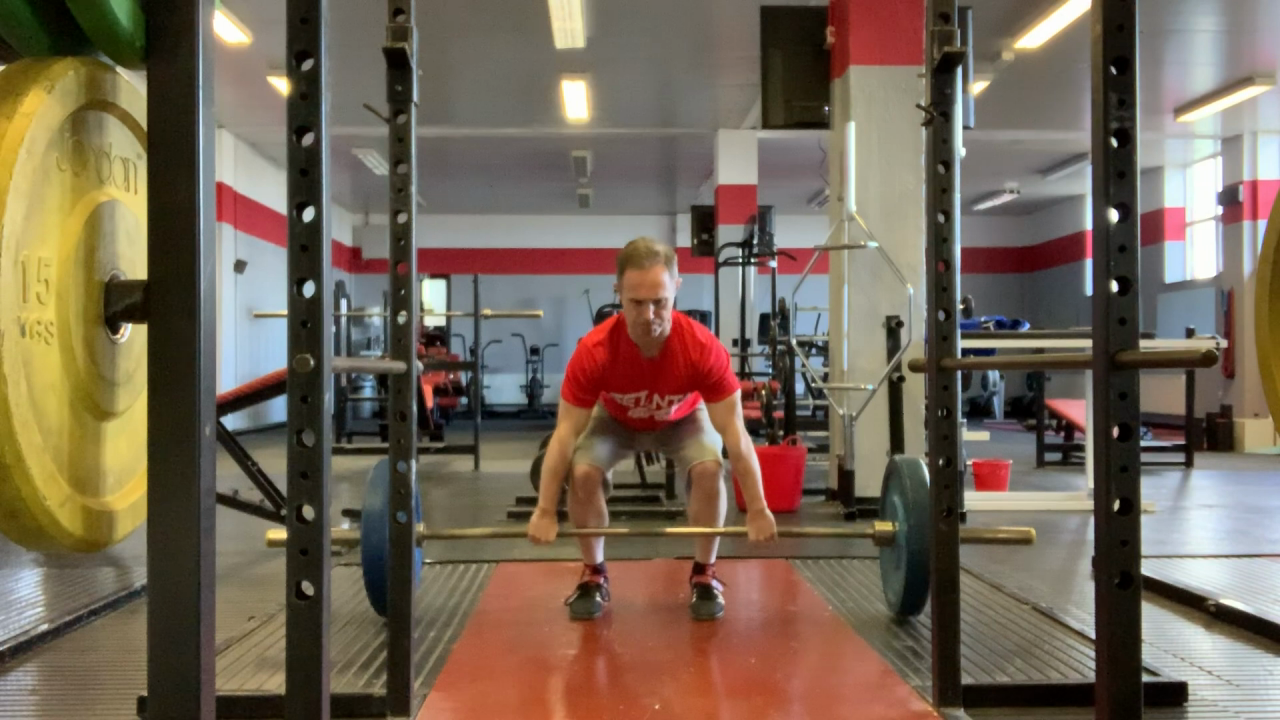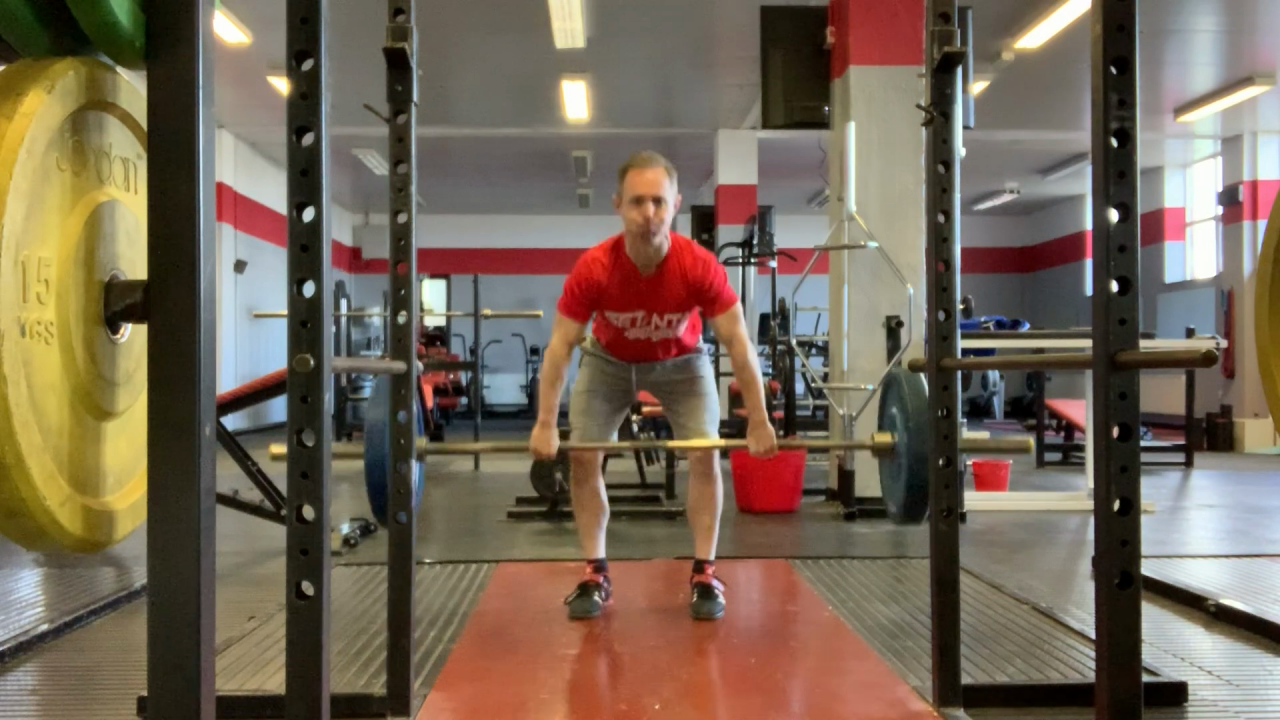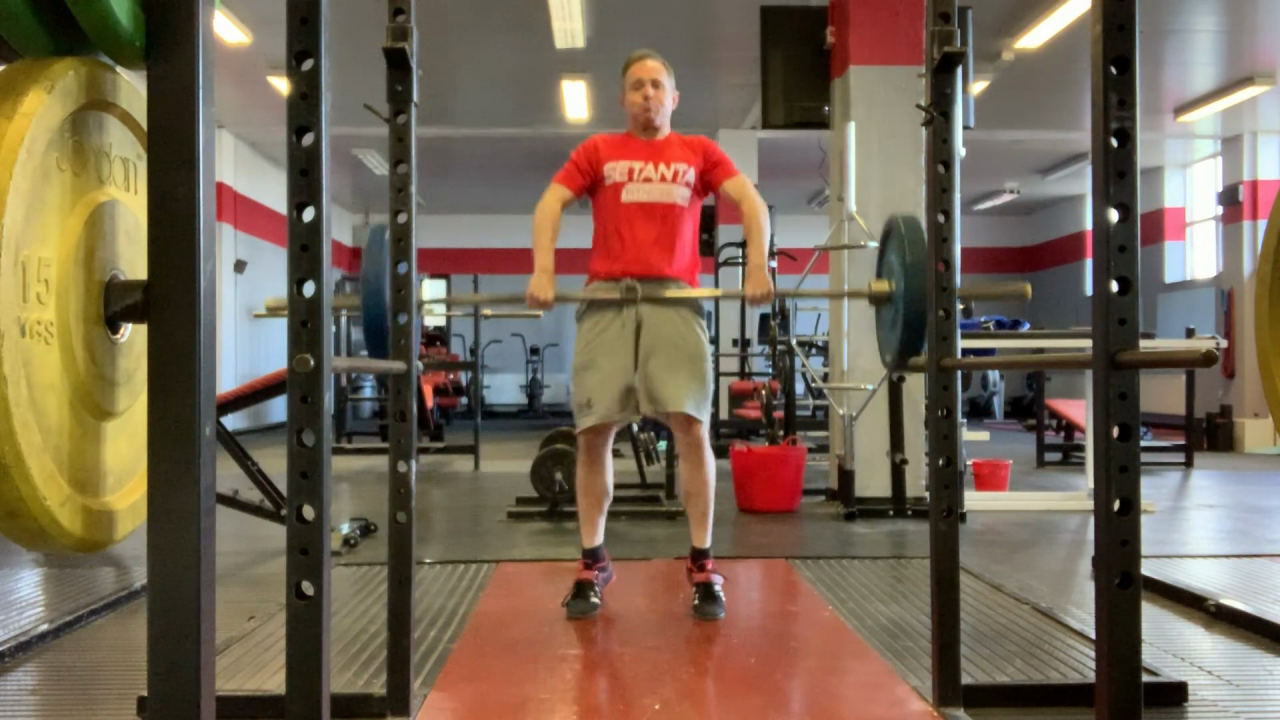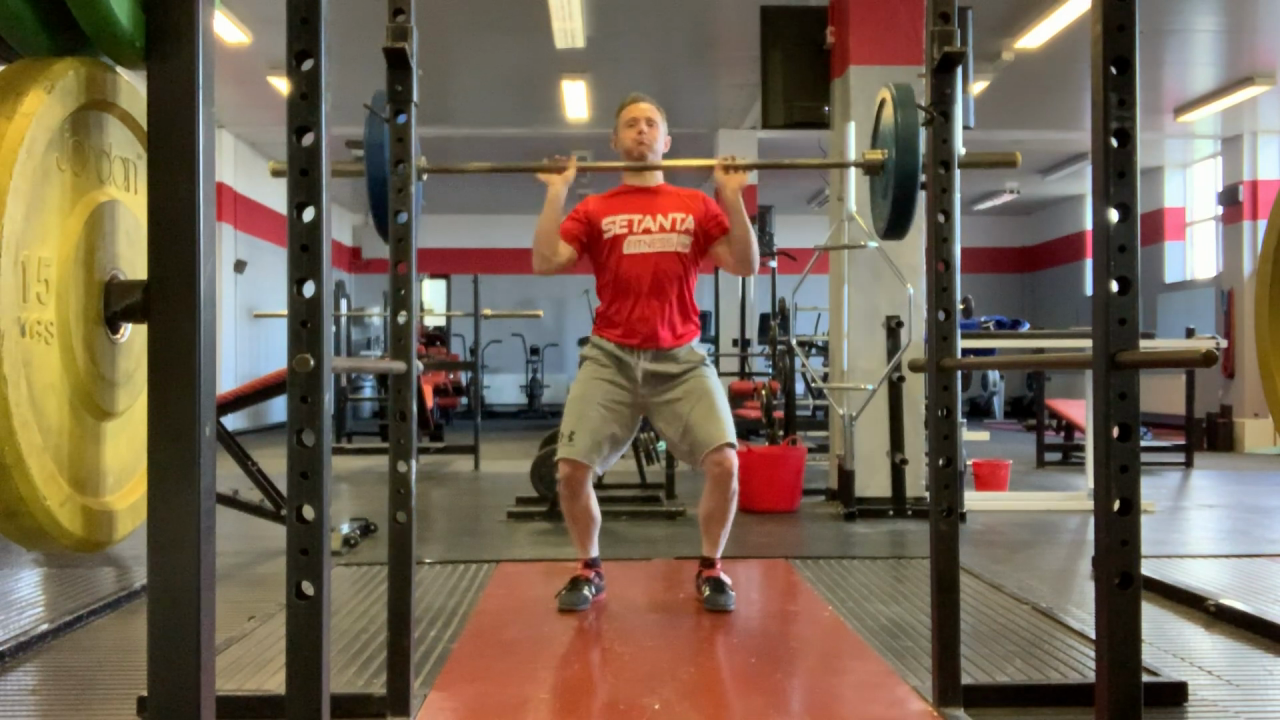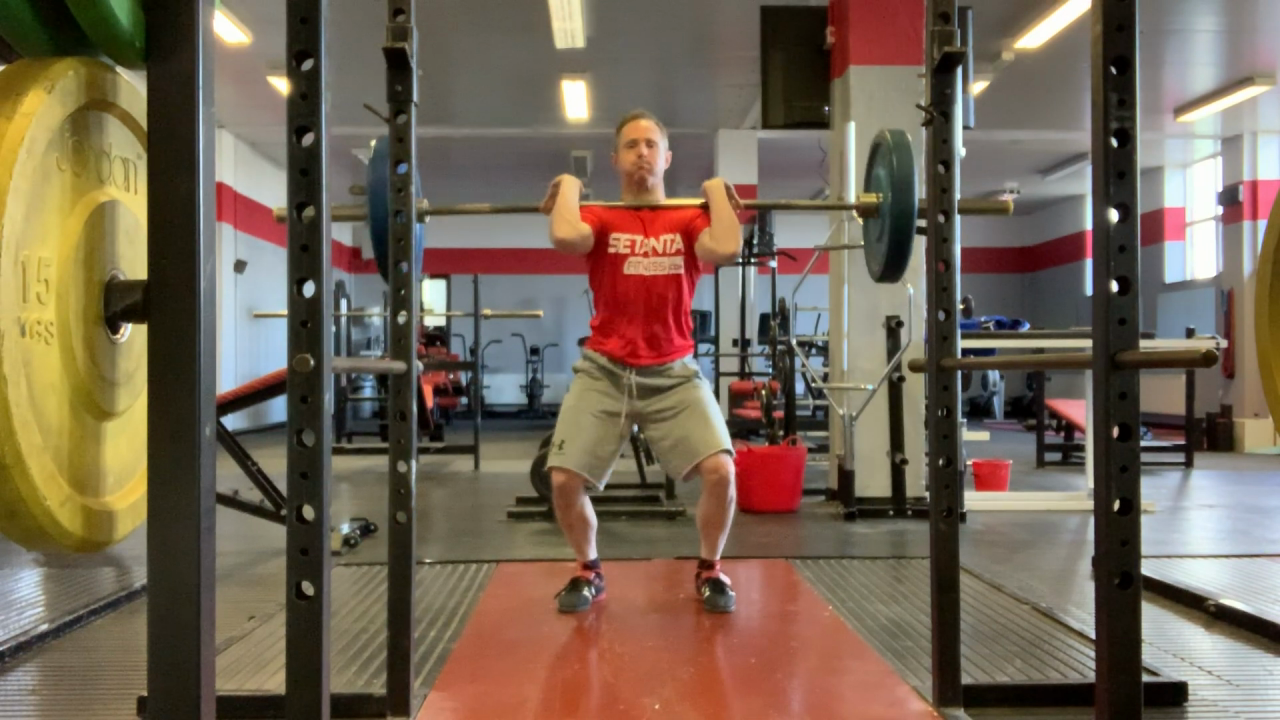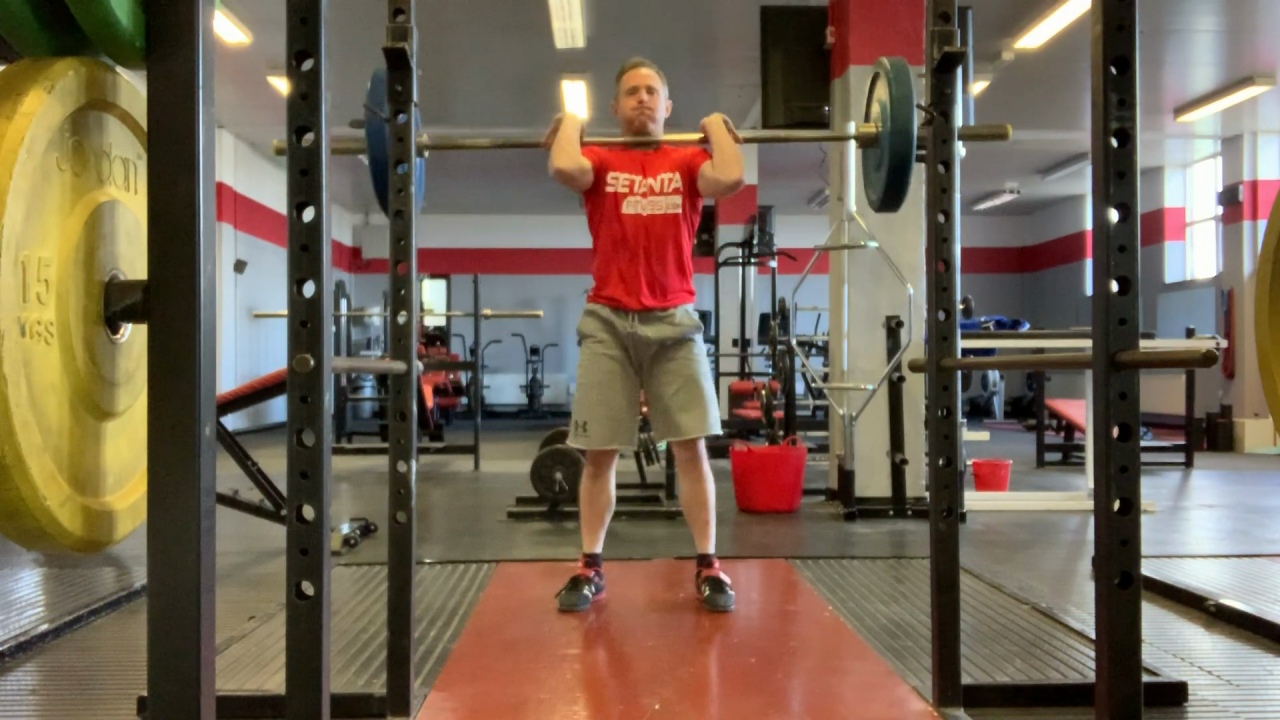
dt=0.3s
person 1, frame 1
left shoulder: (703, 349)
right shoulder: (594, 351)
left elbow: (734, 434)
right elbow: (566, 433)
left wrist: (757, 509)
right wrist: (545, 511)
left hip: (682, 420)
right hip: (613, 420)
left knee: (708, 468)
right knee: (583, 472)
left ankle: (704, 575)
right ankle: (593, 576)
person 1, frame 2
left shoulder: (699, 266)
right shoulder: (593, 268)
left elbow: (737, 342)
right elbow: (561, 346)
left wrist: (758, 420)
right wrist: (545, 423)
left hip: (678, 361)
right hip: (609, 361)
left knee: (704, 457)
right knee: (583, 459)
left ankle: (703, 573)
right ankle: (595, 574)
person 1, frame 3
left shoulder: (699, 152)
right shoulder: (598, 150)
left elbow: (751, 203)
right elbow: (550, 204)
left wrist: (757, 267)
right wrist: (543, 271)
left hip: (675, 304)
right hip: (606, 305)
left knee: (691, 432)
right knee: (593, 437)
left ankle: (702, 566)
right ankle: (593, 563)
person 1, frame 4
left shoulder: (697, 203)
right shoulder: (595, 208)
left elbow: (746, 263)
right elbow: (545, 262)
left wrist: (733, 196)
right wrist: (555, 193)
left hip: (680, 359)
right hip: (610, 357)
left knee: (724, 463)
right knee: (570, 471)
left ankle: (710, 568)
right ankle: (589, 568)
person 1, frame 5
left shoulder: (691, 220)
right shoulder: (598, 219)
left elbow: (727, 250)
right elbow: (564, 238)
left wrist: (718, 197)
right wrist: (568, 191)
left hip: (673, 373)
right hip: (603, 371)
left knee: (720, 470)
right knee: (562, 479)
left ankle: (709, 570)
right ankle: (588, 570)
person 1, frame 6
left shoulder: (688, 159)
right shoulder: (599, 159)
left elbow: (731, 179)
right elbow: (564, 168)
left wrist: (717, 128)
right wrist: (569, 126)
left hip: (674, 319)
right hip: (607, 319)
left knee: (690, 444)
right knee: (600, 450)
left ankle: (707, 566)
right ankle: (590, 567)
